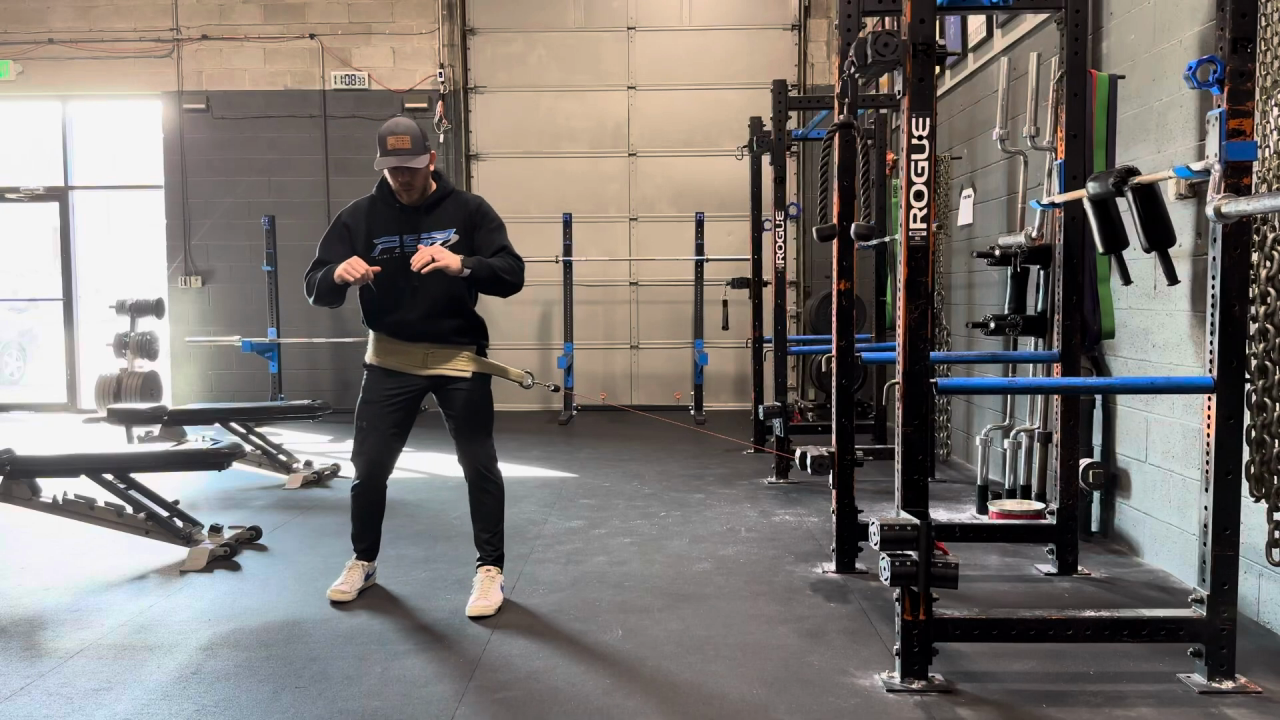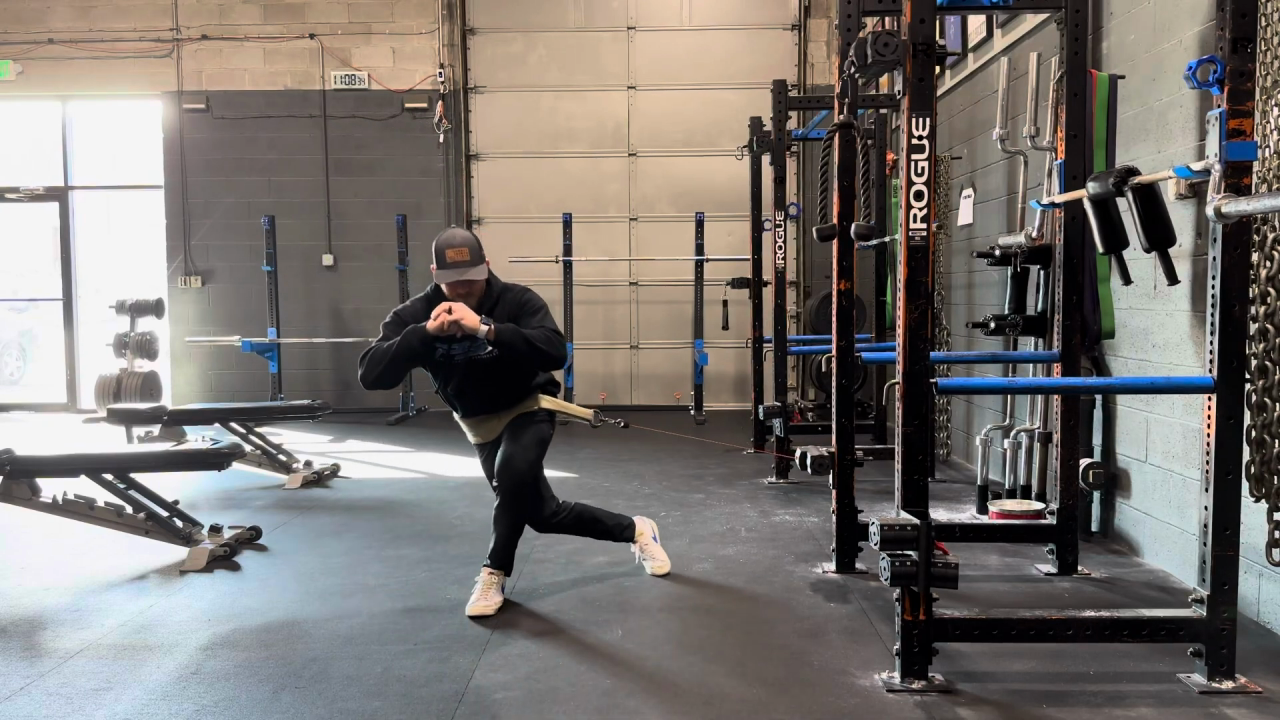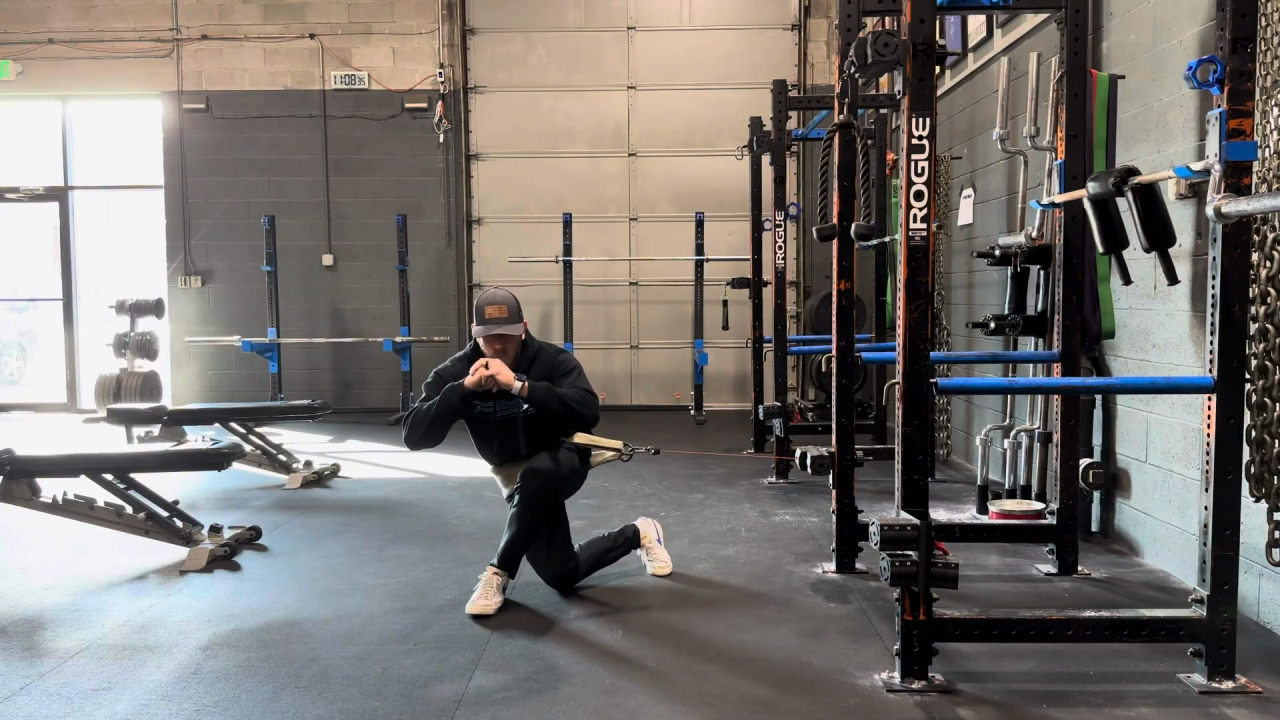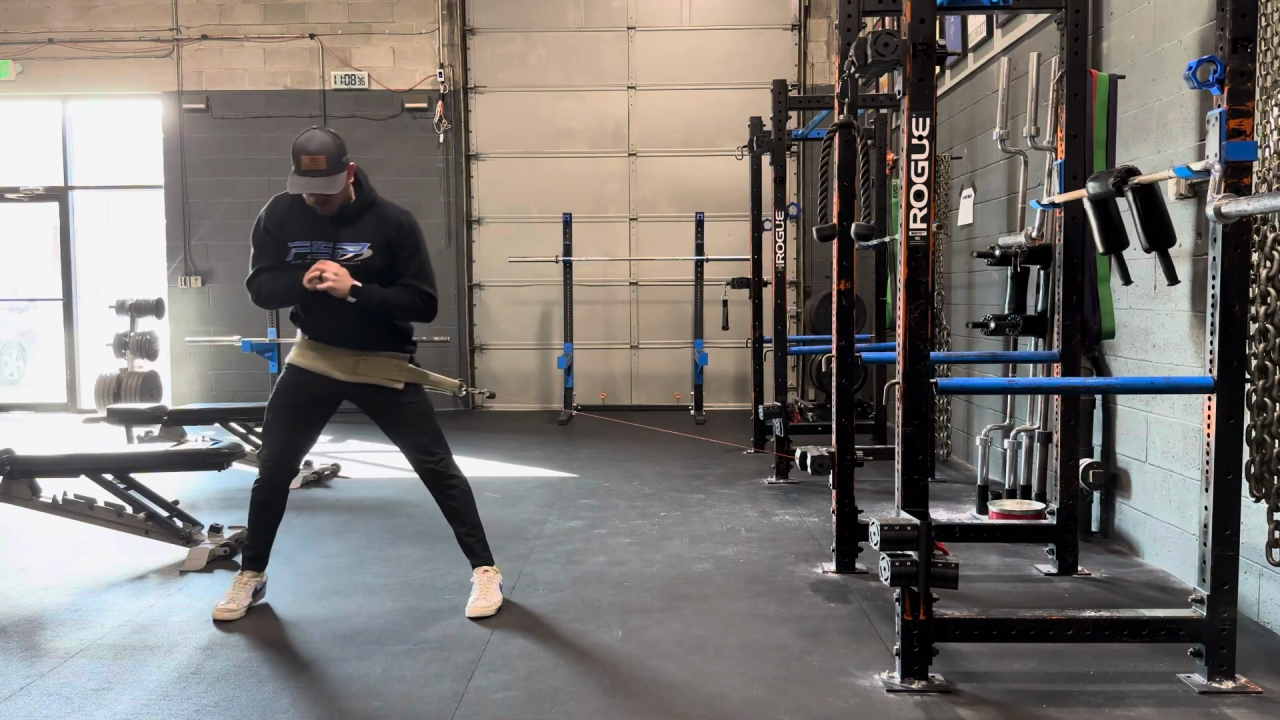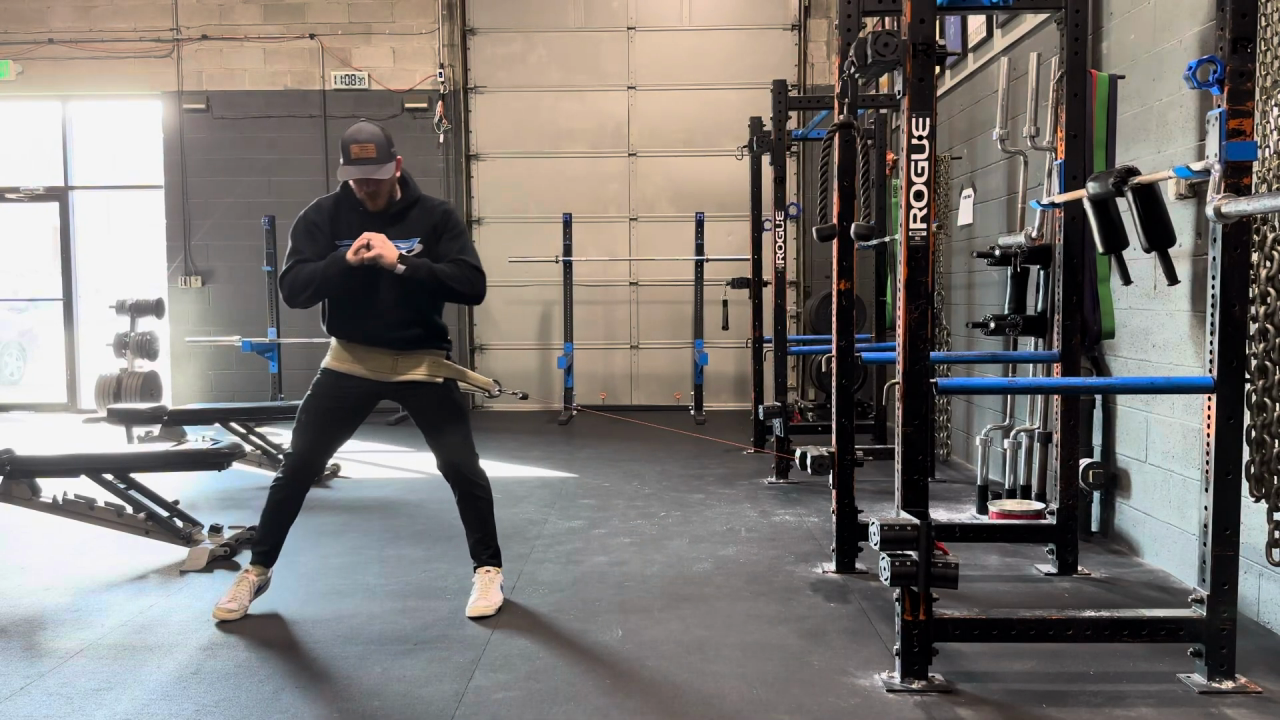
dt=1s
person 1, frame 1
left shoulder: (468, 210)
right shoulder: (360, 217)
left elbow: (512, 275)
right elbow: (316, 289)
left wrist: (460, 264)
right wrist: (338, 274)
left hip: (459, 355)
right hip: (391, 359)
left knee: (480, 465)
right knee: (369, 466)
left ankle: (489, 570)
right ankle: (363, 562)
person 1, frame 2
left shoulder: (517, 300)
right shoulder: (414, 316)
left elbow: (555, 353)
right elbow: (371, 376)
left wrist: (485, 328)
right wrist: (423, 332)
left hip: (527, 407)
right hip: (480, 424)
left knee: (514, 472)
right knee: (542, 513)
left ankle: (494, 575)
right ankle: (634, 530)
person 1, frame 3
left shoulder: (553, 360)
right shoulder: (454, 373)
left elbow: (587, 414)
right elbow: (414, 436)
left wrist: (518, 385)
right wrist: (463, 389)
left hip: (562, 457)
right hip: (515, 476)
left knee: (536, 479)
right knee: (562, 576)
left ankle: (498, 574)
right ankle: (638, 534)
person 1, frame 4
left shoulder: (392, 222)
right shoulder: (279, 215)
left elbow: (423, 303)
right elbow: (261, 289)
left wrist: (354, 290)
right wrist: (303, 282)
left hip: (384, 361)
right hip: (316, 355)
left knee: (436, 466)
right knee: (273, 467)
left ankle: (485, 571)
right ankle: (251, 576)
person 1, frame 5
left shoulder: (435, 216)
right shoulder: (322, 217)
left elbow: (472, 287)
right elbow: (293, 290)
left wrist: (401, 263)
right wrist: (345, 263)
left hip: (420, 361)
right hip: (350, 359)
left knee: (461, 467)
right knee: (298, 467)
left ankle: (488, 570)
right ankle: (257, 570)
